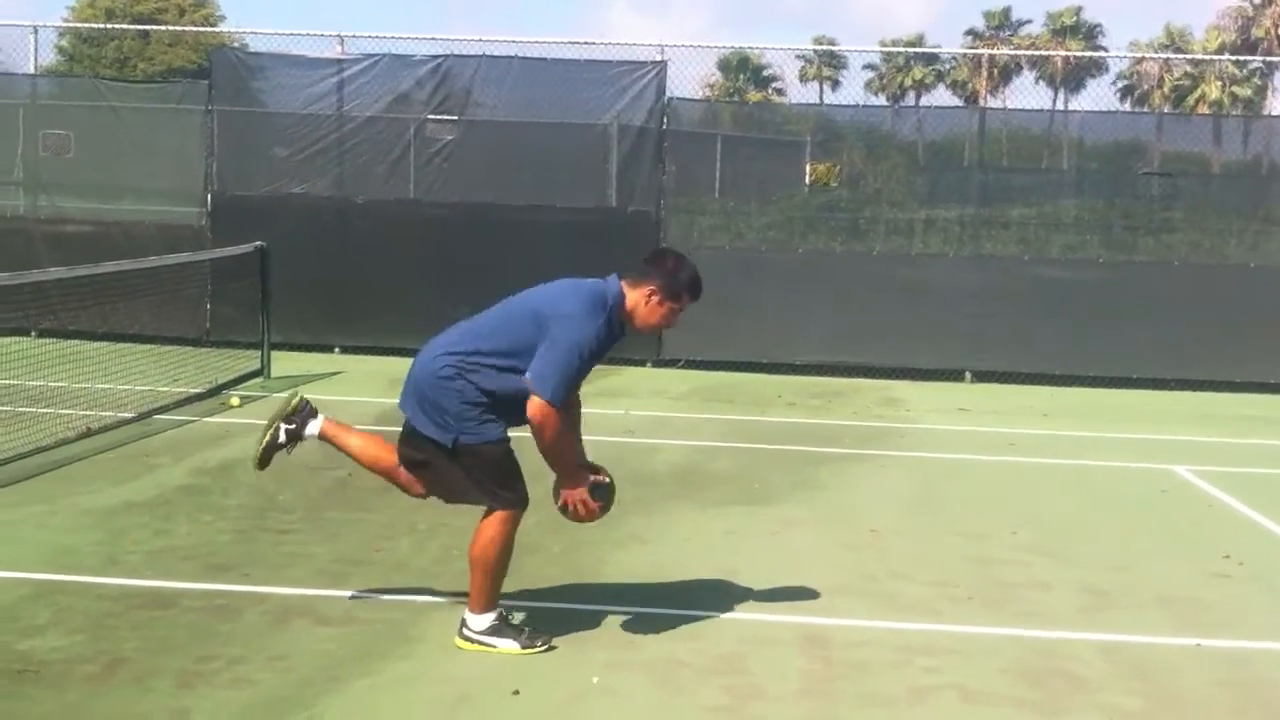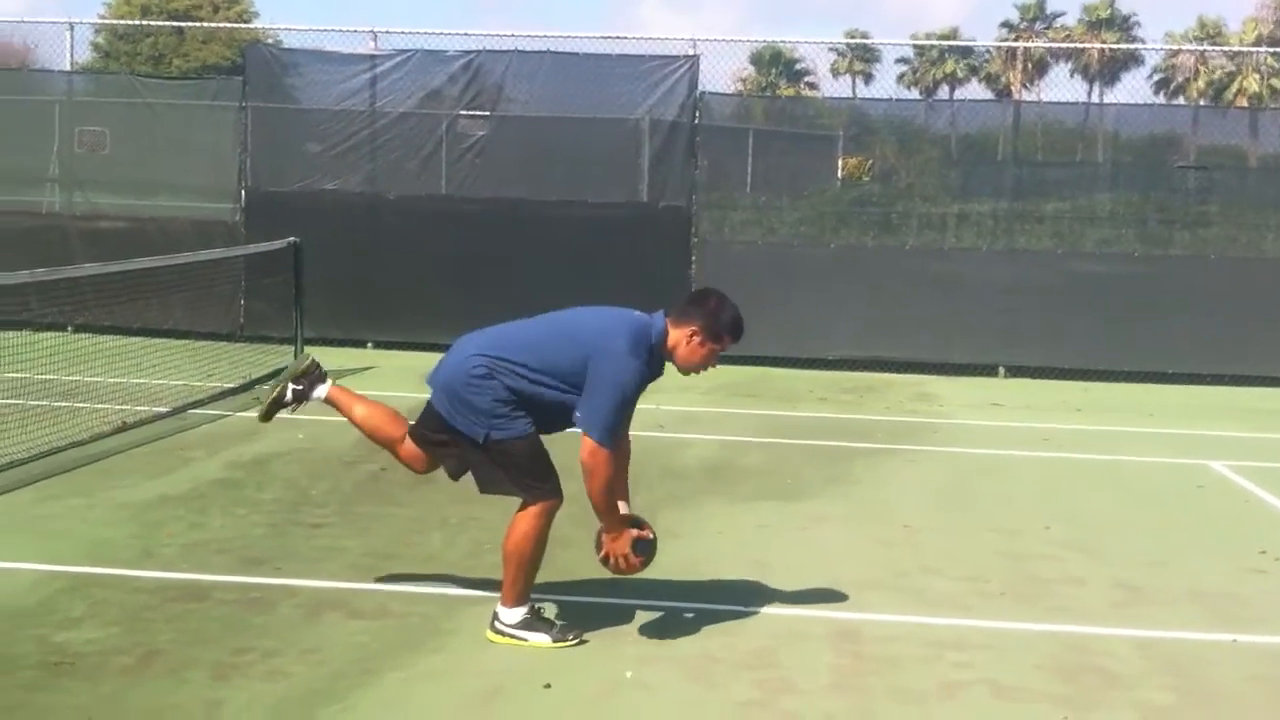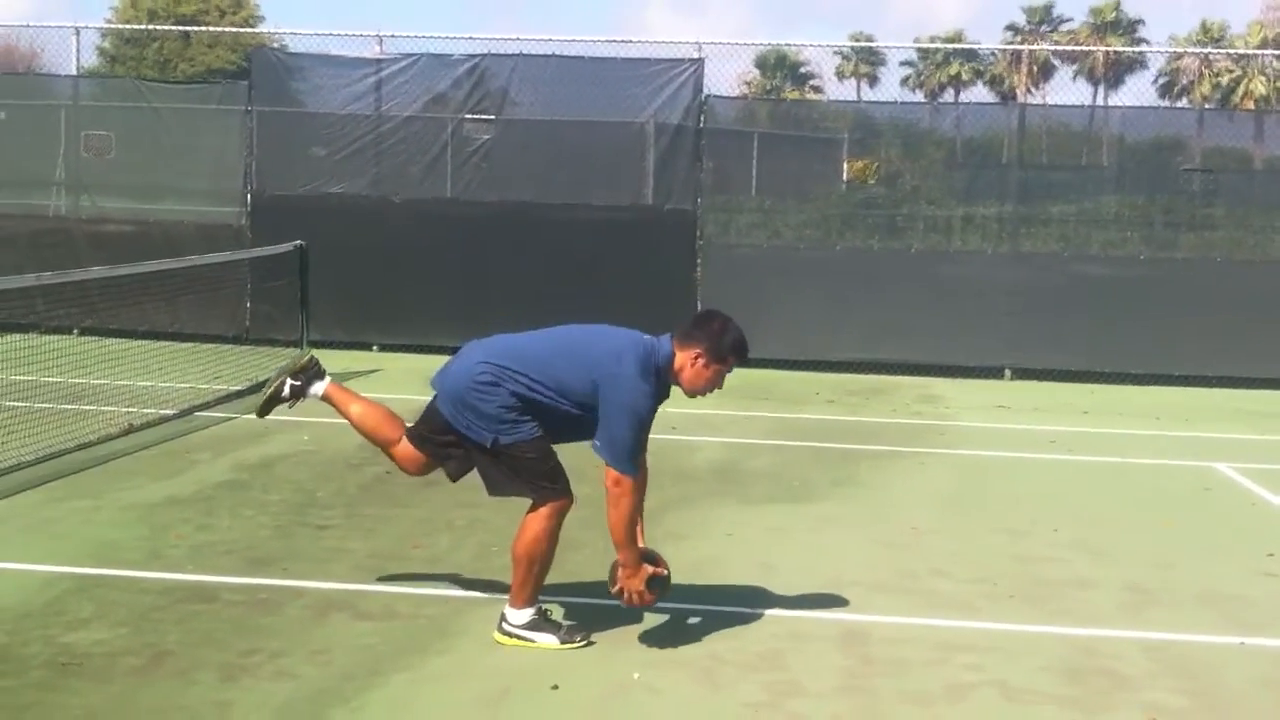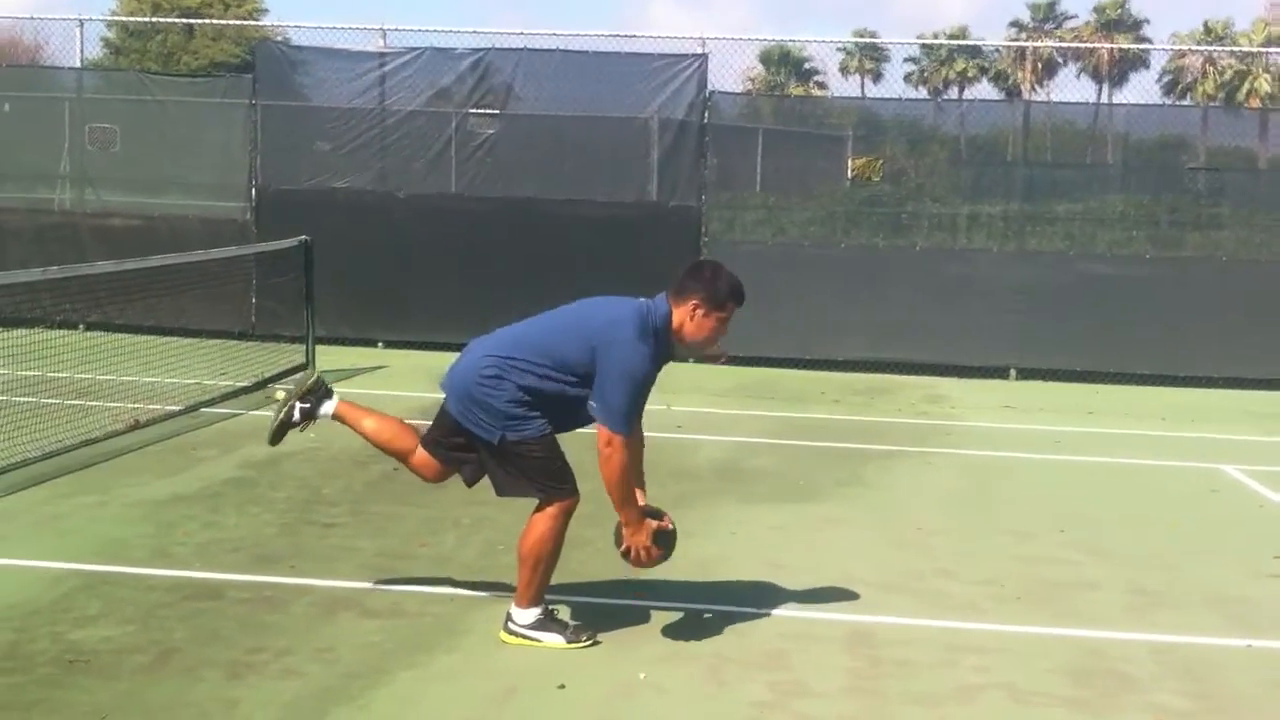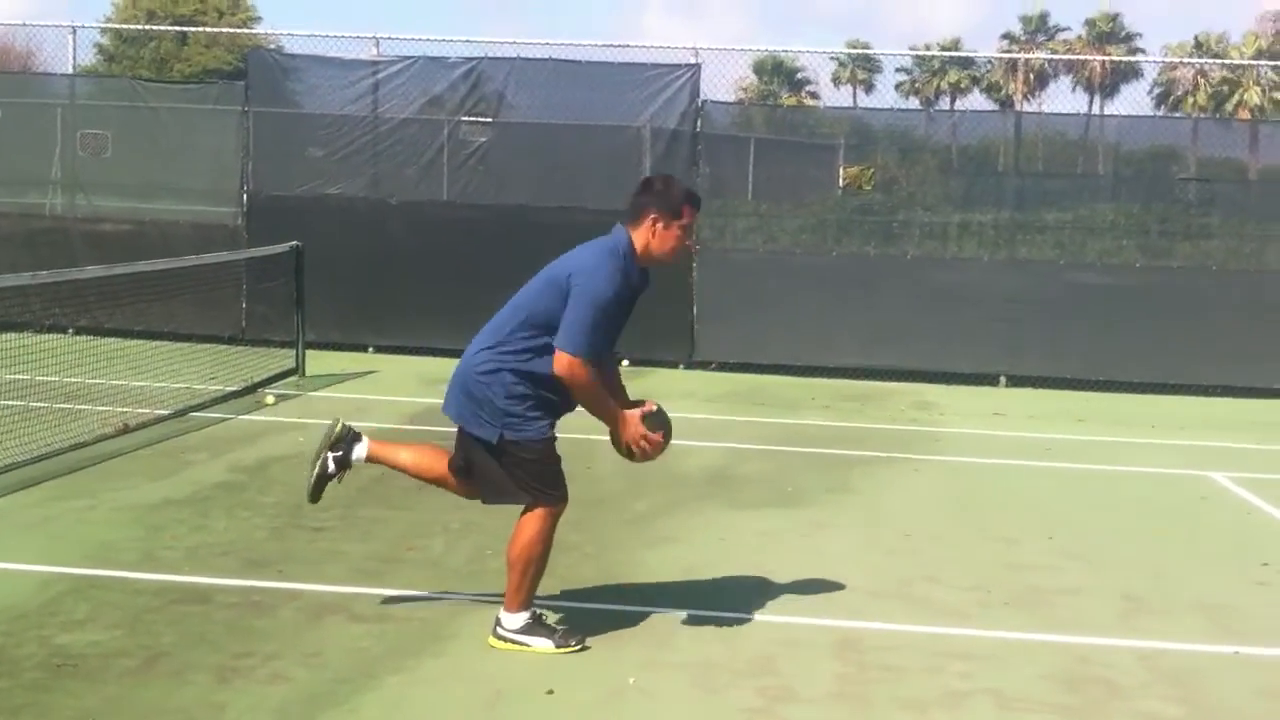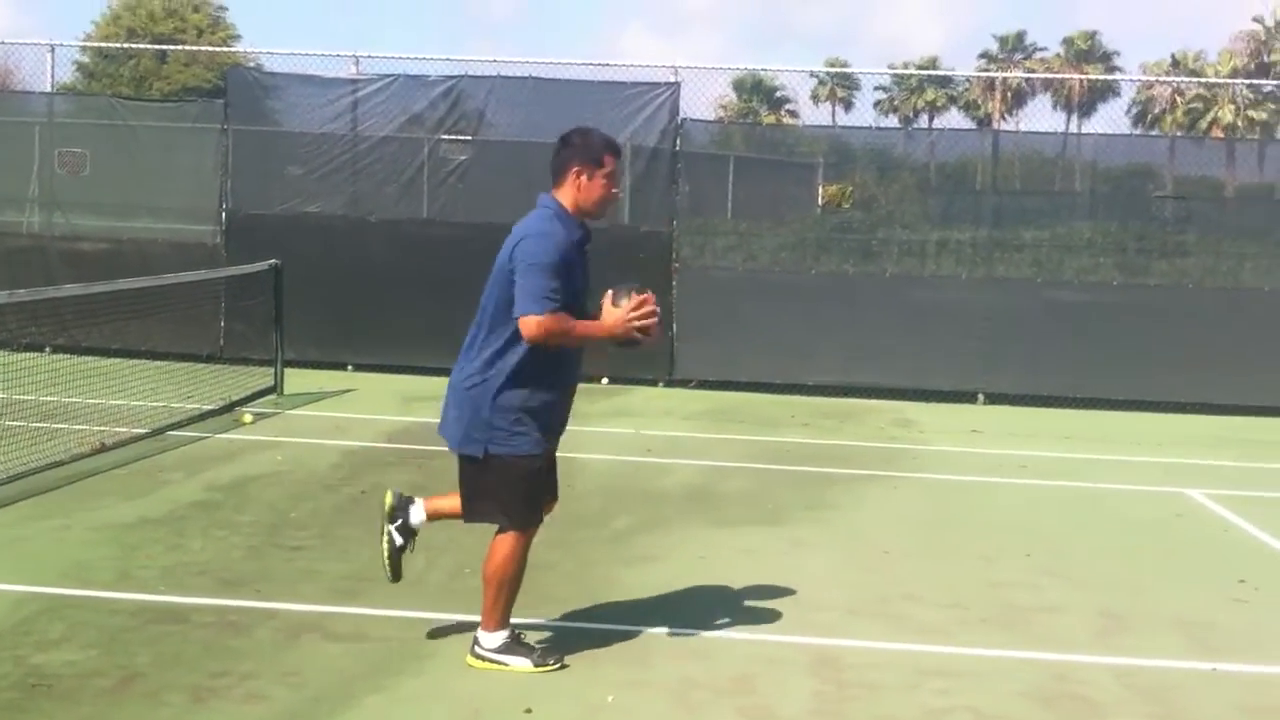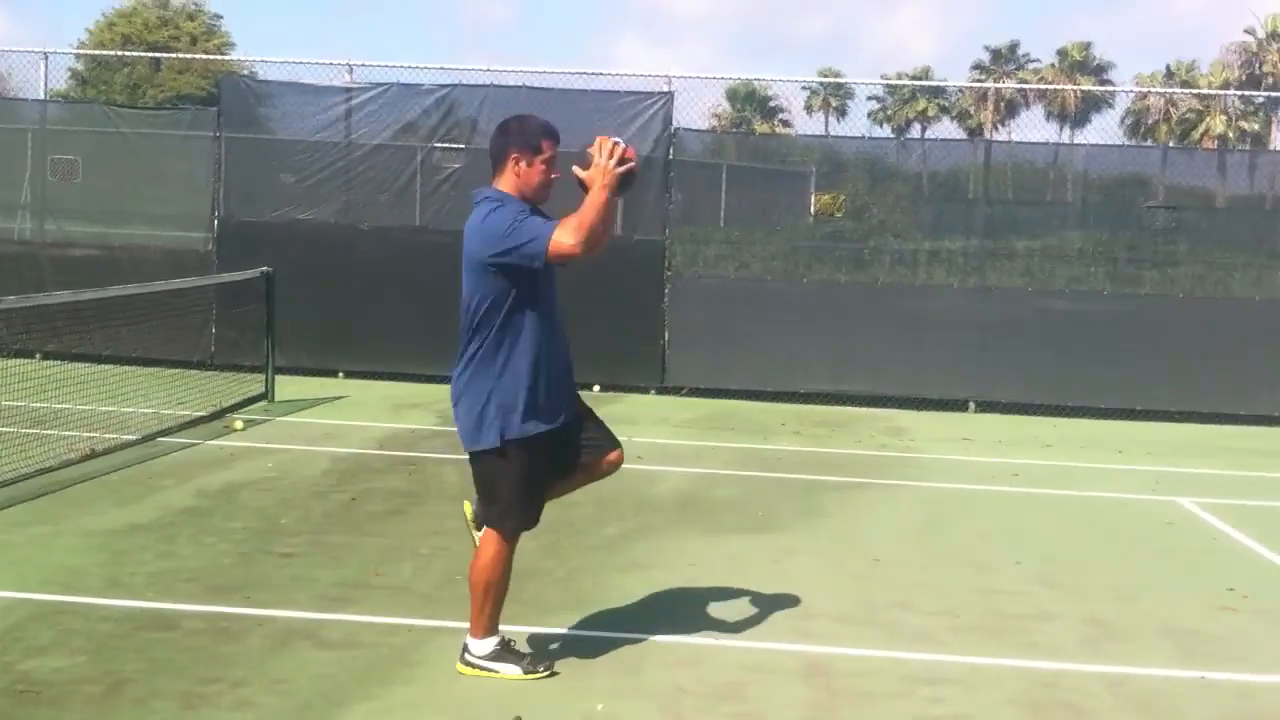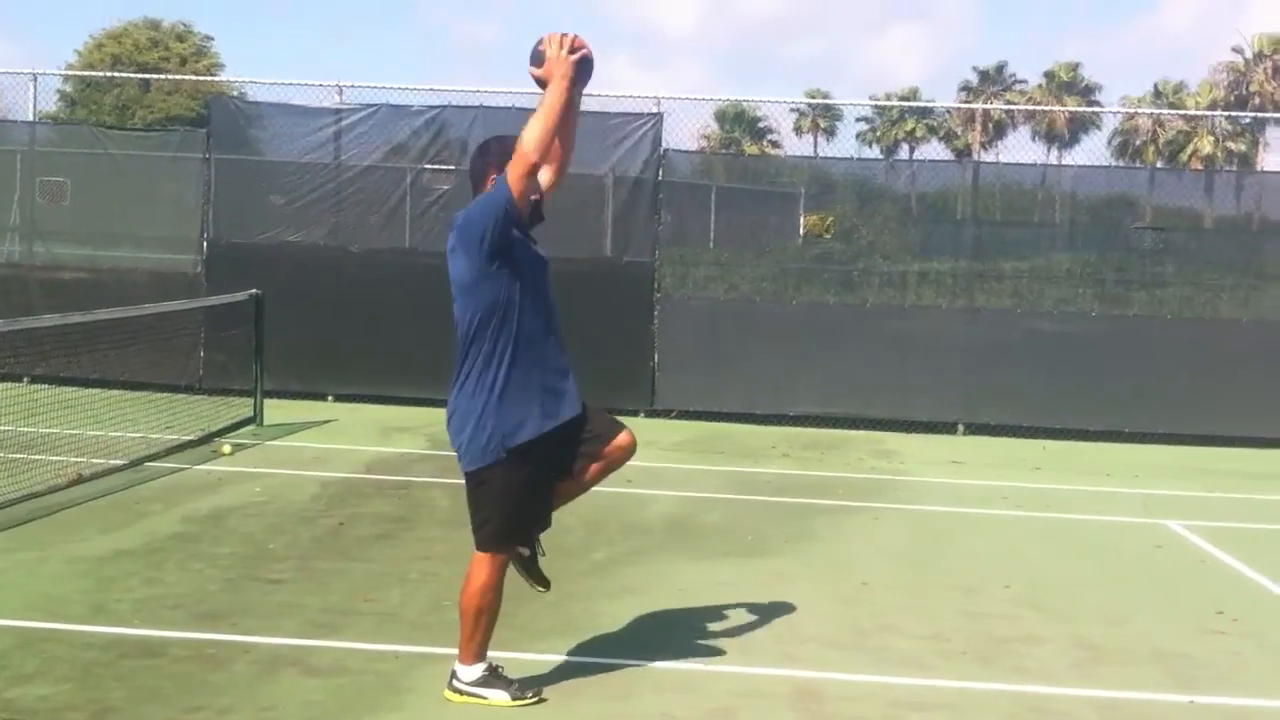
dt=0.3s
person 1, frame 1
left shoulder: (598, 305)
right shoulder: (584, 321)
left elbow: (565, 395)
right elbow: (541, 411)
left wrist: (577, 466)
right wrist: (570, 481)
left hip: (442, 377)
right hip: (453, 387)
left knee: (412, 479)
right knee: (506, 502)
left ankle: (310, 423)
right ankle: (479, 624)
person 1, frame 2
left shoulder: (639, 337)
right shoulder: (626, 357)
left elbow: (615, 435)
right elbow: (594, 454)
left wrist: (623, 505)
right wrist: (614, 530)
left hip: (470, 372)
right hip: (483, 385)
left knee: (414, 453)
right knee: (541, 497)
left ankle: (318, 387)
right ankle: (511, 615)
person 1, frame 3
left shoulder: (646, 359)
right shoulder: (633, 383)
left elbow: (634, 464)
right elbow: (620, 484)
left wrist: (639, 541)
right wrist: (630, 566)
left hip: (473, 376)
right hip: (487, 393)
left knee: (410, 453)
right knee: (552, 499)
left ankle: (315, 384)
right ankle: (520, 618)
person 1, frame 4
left shoulder: (645, 327)
right shoulder: (632, 344)
left elbow: (629, 426)
right elbow: (612, 444)
left wrist: (640, 497)
right wrist: (633, 524)
left hip: (480, 376)
right hip: (494, 390)
left knee: (425, 461)
right knee: (558, 498)
left ankle: (324, 403)
right ankle: (525, 617)
person 1, frame 5
left shoulder: (621, 266)
right shoulder: (605, 273)
left elbow: (596, 353)
right elbow: (567, 365)
left wrist: (624, 410)
right wrist: (620, 422)
left hip: (493, 382)
right hip: (503, 390)
left knee: (466, 477)
right knee: (545, 502)
left ankle: (355, 448)
right ankle: (513, 622)
person 1, frame 6
left shoulder: (563, 231)
right shoulder: (546, 236)
right elbow: (536, 327)
left wrist: (609, 320)
right wrist: (607, 328)
left hip: (512, 399)
right hip: (501, 405)
left knee: (534, 502)
right knee: (520, 520)
left ankle: (414, 512)
right ankle: (492, 641)
person 1, frame 7
left shoulder: (518, 214)
right shoulder: (496, 222)
left elbow: (583, 240)
right elbow: (571, 244)
left wrist: (602, 188)
right wrist: (601, 186)
left hip: (542, 393)
right hip: (500, 403)
left knee: (605, 456)
right knee: (505, 528)
left ankle: (488, 510)
right ankle: (481, 648)
person 1, frame 8
left shoulder: (509, 229)
right shoulder: (476, 229)
left elbow: (554, 161)
right elbow: (528, 155)
left wrist: (567, 84)
right wrist: (559, 79)
left hip: (542, 405)
right hip: (497, 420)
left knee: (616, 444)
right knee: (494, 552)
left ankle: (527, 527)
right ankle: (469, 674)
